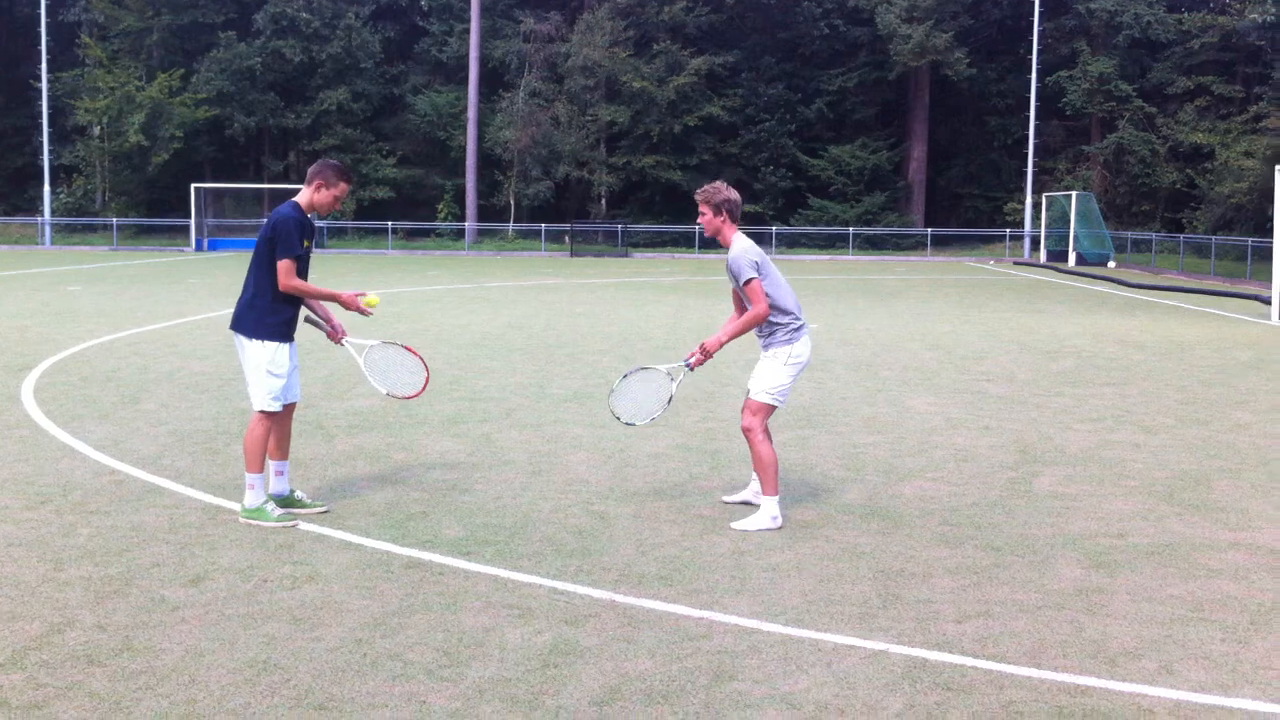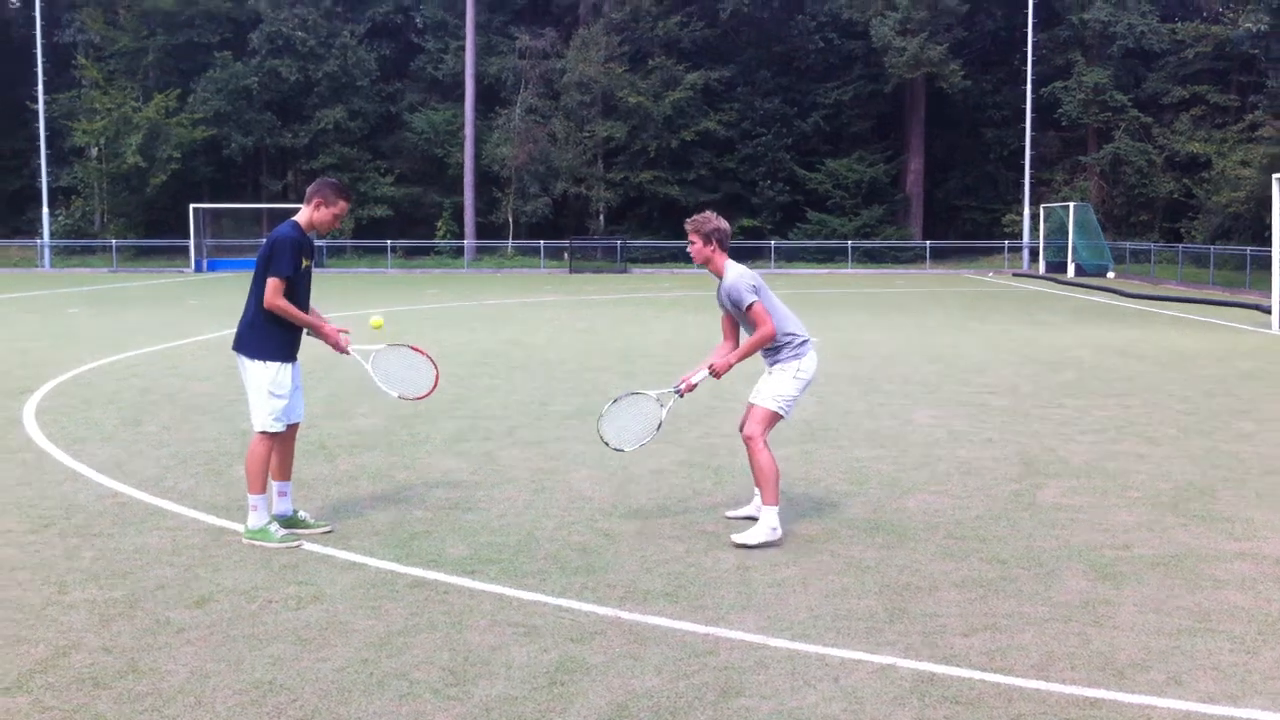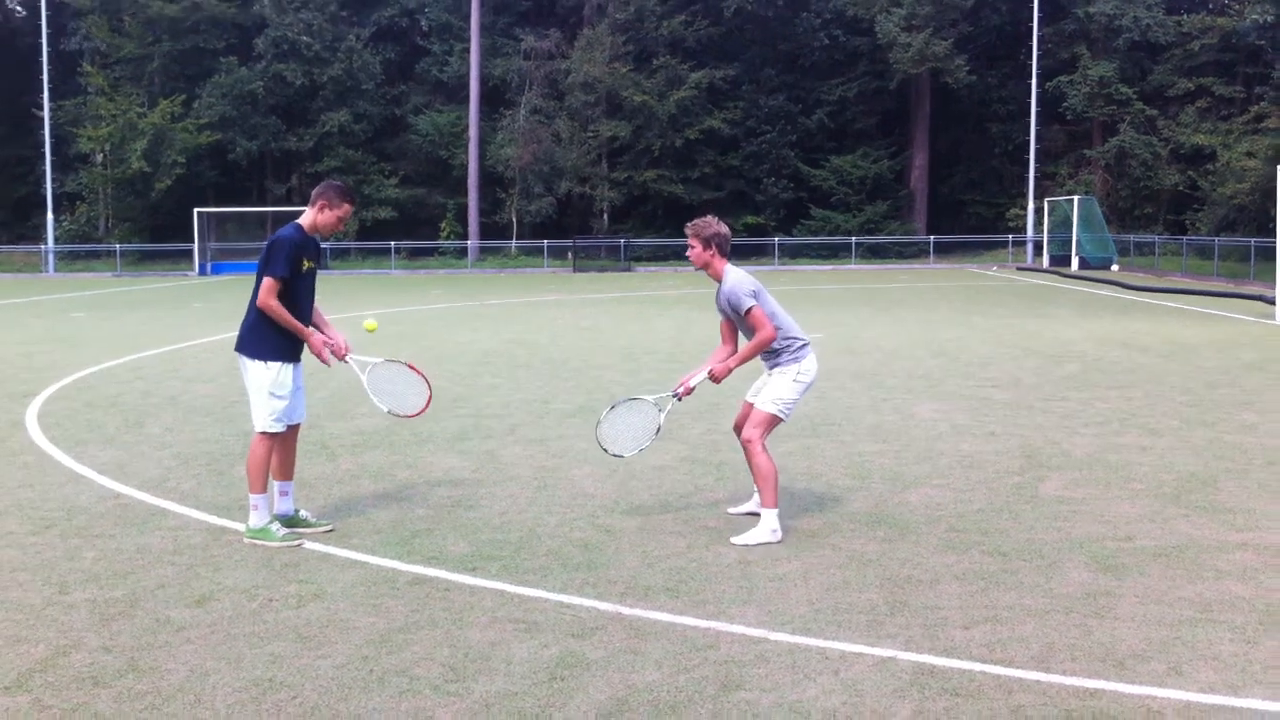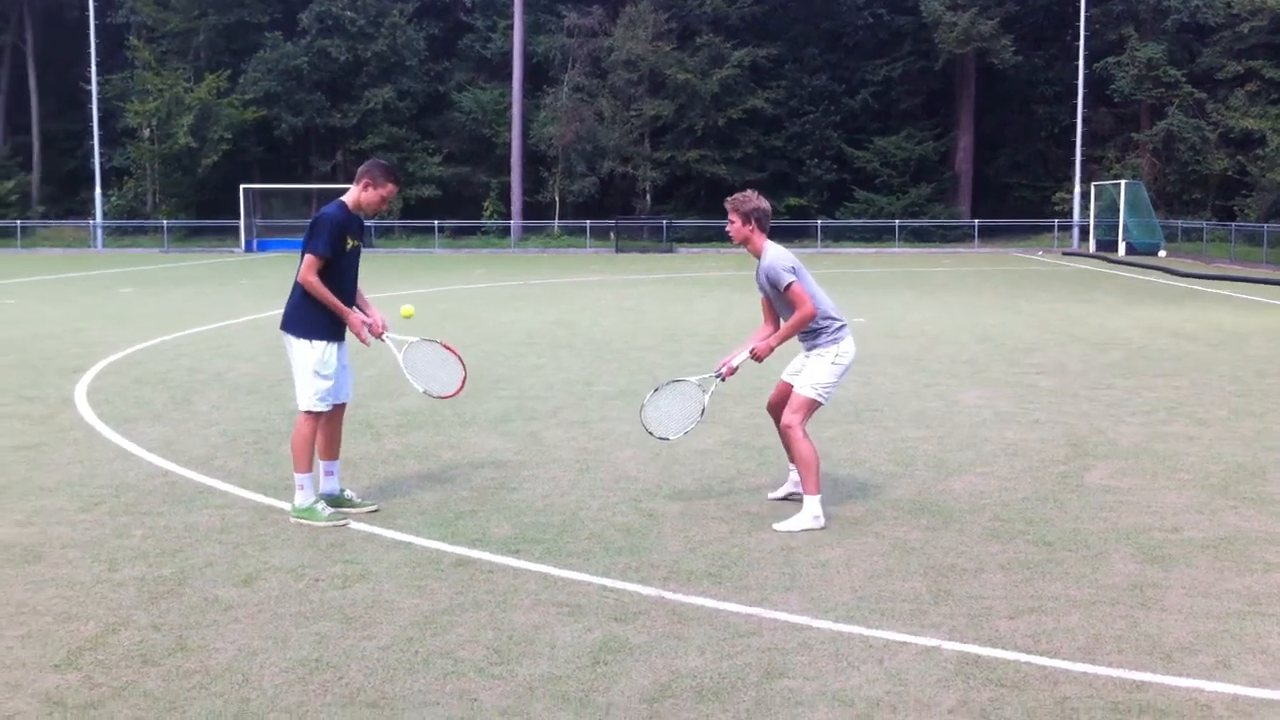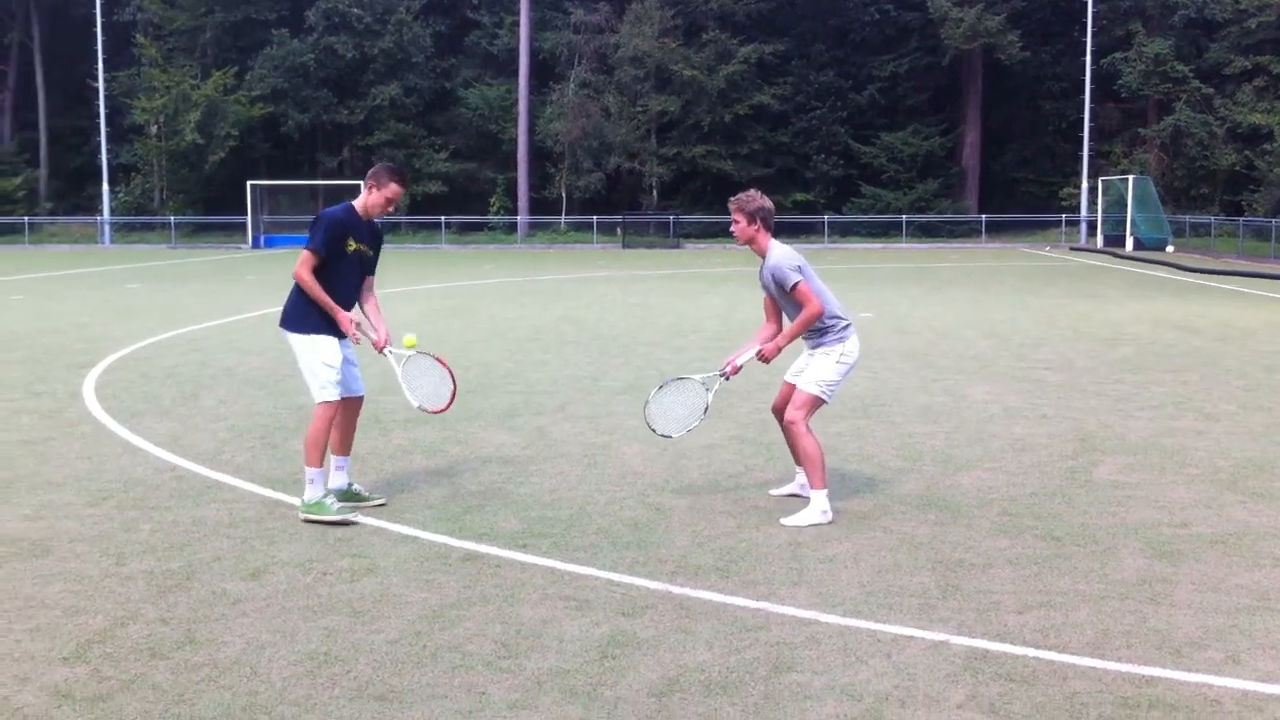
dt=0.2s
person 1, frame 1
left shoulder: (303, 223)
right shoulder: (287, 219)
right elbow: (287, 283)
left wrist: (328, 319)
right wrist: (339, 298)
left hip: (279, 332)
right hip: (261, 331)
left knee: (286, 408)
right knee: (266, 410)
left ankle: (280, 490)
right ankle: (253, 501)
person 1, frame 2
left shoulder: (304, 242)
right shoulder: (285, 238)
right elbow: (273, 301)
left wrist: (325, 330)
right wrist: (320, 328)
left hip: (282, 352)
right hip: (263, 351)
left knee: (288, 428)
right knee: (268, 431)
left ankle: (283, 511)
right ankle: (256, 522)
person 1, frame 3
left shoulder: (312, 246)
right shoulder: (286, 240)
right elbow: (266, 300)
left wrist: (330, 333)
right wrist: (308, 336)
left hip: (286, 353)
right hip: (265, 352)
left knee: (289, 429)
right knee: (268, 431)
left ankle: (285, 511)
right ankle: (257, 522)
person 1, frame 4
left shoulder: (357, 224)
right shoulder: (330, 218)
right elbow: (307, 277)
left wrist: (370, 313)
right wrist: (348, 314)
left hip: (332, 332)
right hip: (310, 331)
left knee: (335, 409)
right knee: (313, 410)
left ankle: (331, 491)
right ankle: (303, 501)
person 1, frame 5
left shoulder: (373, 234)
right shoulder: (333, 219)
left elbow: (365, 290)
right elbow: (302, 272)
left wrist: (379, 327)
right wrist: (338, 313)
left hip: (334, 328)
right hip: (308, 325)
left knee: (353, 399)
right knee: (328, 403)
left ankle: (339, 484)
right ankle: (313, 496)
person 2, frame 1
left shoulder: (739, 254)
right shoulder: (738, 252)
left elbow: (761, 310)
right elbow: (741, 313)
left wrist: (721, 341)
right wrist: (709, 346)
left hip: (785, 345)
right hip: (779, 344)
left knee: (751, 425)
right knee: (752, 418)
left ankle: (770, 511)
right ankle: (758, 488)
person 2, frame 2
left shoulder: (735, 280)
right shoulder: (725, 285)
left elbow: (767, 330)
right elbow: (730, 342)
left wrist: (730, 362)
right wrist: (696, 374)
left hip: (793, 359)
right hip: (781, 360)
left knee: (754, 433)
right knee: (749, 429)
left ankle: (770, 522)
right ankle: (762, 502)
person 2, frame 3
left shoulder: (735, 285)
right shoulder: (723, 291)
left elbow: (767, 334)
right elbow: (728, 346)
left wrist: (729, 367)
right wrist: (694, 377)
left hip: (794, 363)
right hip: (780, 364)
left knee: (753, 437)
right knee: (742, 427)
left ankle: (770, 524)
right ankle: (762, 498)
person 2, frame 4
left shoulder: (773, 261)
right shoulder: (763, 266)
left elbow: (807, 310)
right elbow: (770, 324)
left wrist: (771, 345)
right wrist: (737, 356)
left hip: (831, 345)
right hip: (816, 346)
left knee: (793, 421)
right knee: (776, 406)
left ankle: (812, 511)
right ankle: (799, 477)
person 2, frame 5
left shoulder: (779, 260)
right shoulder: (766, 267)
left elbow: (815, 309)
right elbow: (773, 324)
left wrist: (779, 345)
right wrist: (741, 355)
left hip: (835, 344)
right hip: (819, 345)
left knee: (795, 417)
right knee: (781, 409)
left ankle: (819, 505)
right ankle: (804, 479)
